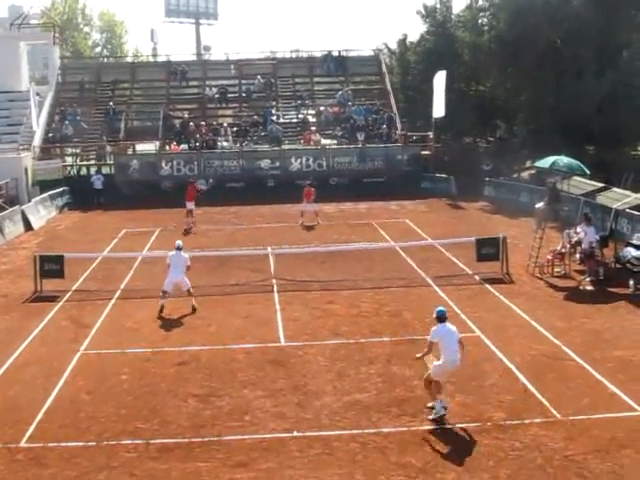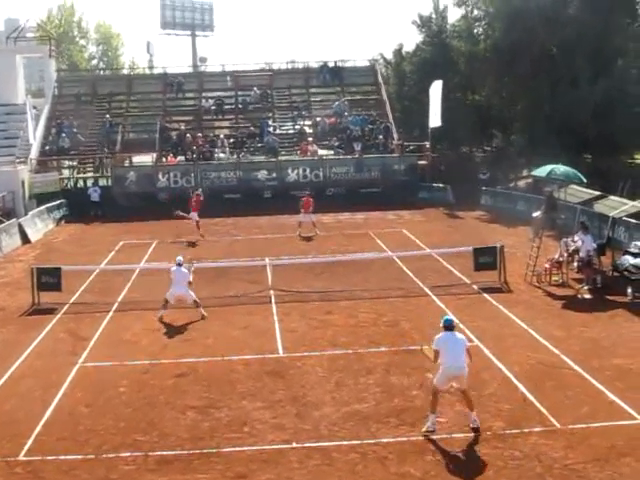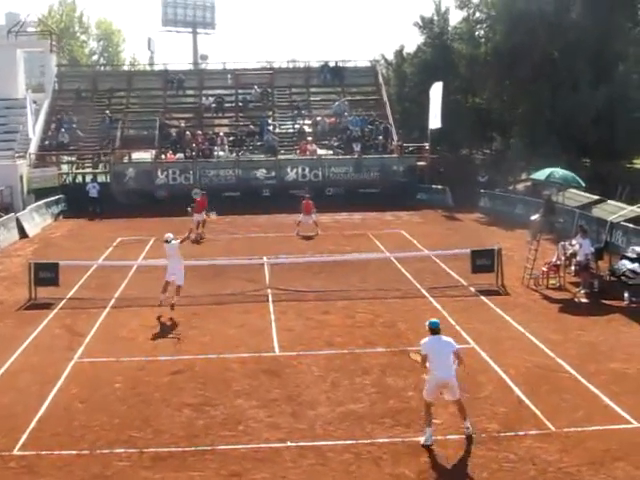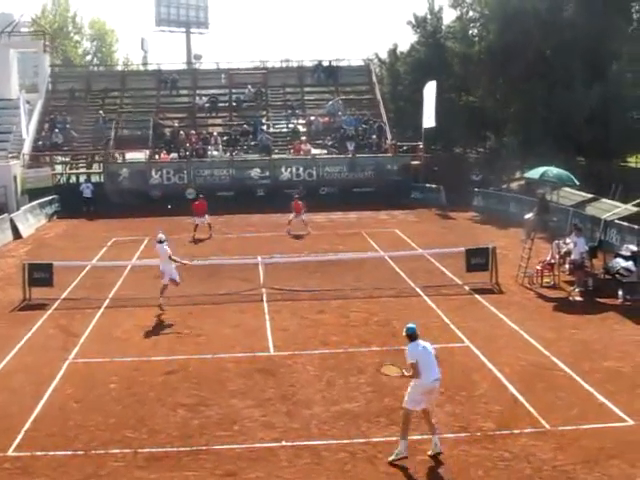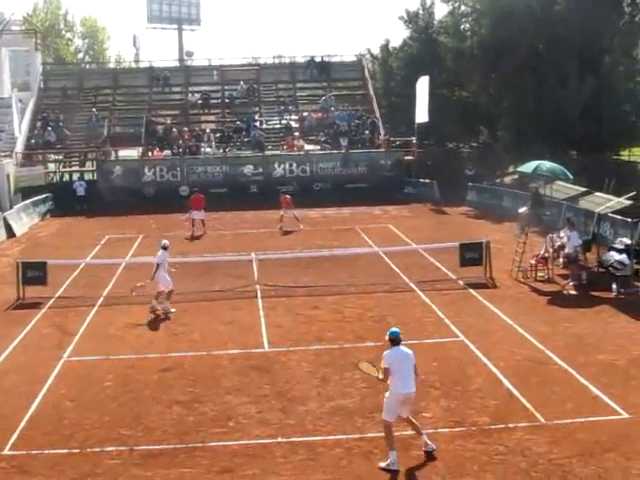
dt=0.3s
person 1, frame 1
left shoulder: (436, 330)
right shoulder: (453, 328)
left elbow: (429, 351)
right elbow: (462, 347)
left wrist: (420, 356)
left hip: (446, 364)
right hip: (455, 362)
left knee: (427, 381)
right knee: (435, 376)
left ankle: (439, 409)
right ankle: (440, 402)
person 1, frame 2
left shoulder: (439, 338)
right shoulder: (462, 337)
left elbow: (435, 360)
right elbow: (470, 358)
left wrist: (439, 362)
left hip: (447, 370)
right hip: (462, 370)
left knee: (434, 393)
right knee: (464, 392)
left ankle: (431, 424)
right ankle: (474, 421)
person 1, frame 3
left shoulder: (425, 342)
right shoulder: (449, 341)
left elbow: (423, 364)
right elbow: (461, 361)
left hip: (435, 379)
right hip: (449, 378)
left knee: (427, 405)
right knee: (458, 401)
left ankle: (428, 437)
right ankle: (467, 428)
person 1, frame 4
left shoulder: (410, 349)
right shoulder: (427, 345)
left elbow: (416, 374)
right elbow: (437, 364)
left wrist: (406, 375)
left hip: (421, 384)
right hip: (435, 382)
left knee: (406, 416)
right knee: (426, 413)
left ankle: (401, 450)
right ankle: (436, 446)
person 1, frame 5
left shoulder: (388, 354)
right shoulder: (409, 352)
left elbow: (385, 378)
right elbow: (415, 374)
left wrist: (380, 378)
left hip: (396, 393)
right hip: (411, 392)
left knee: (387, 426)
right knee: (406, 417)
left ankle: (392, 461)
right ankle: (427, 444)
